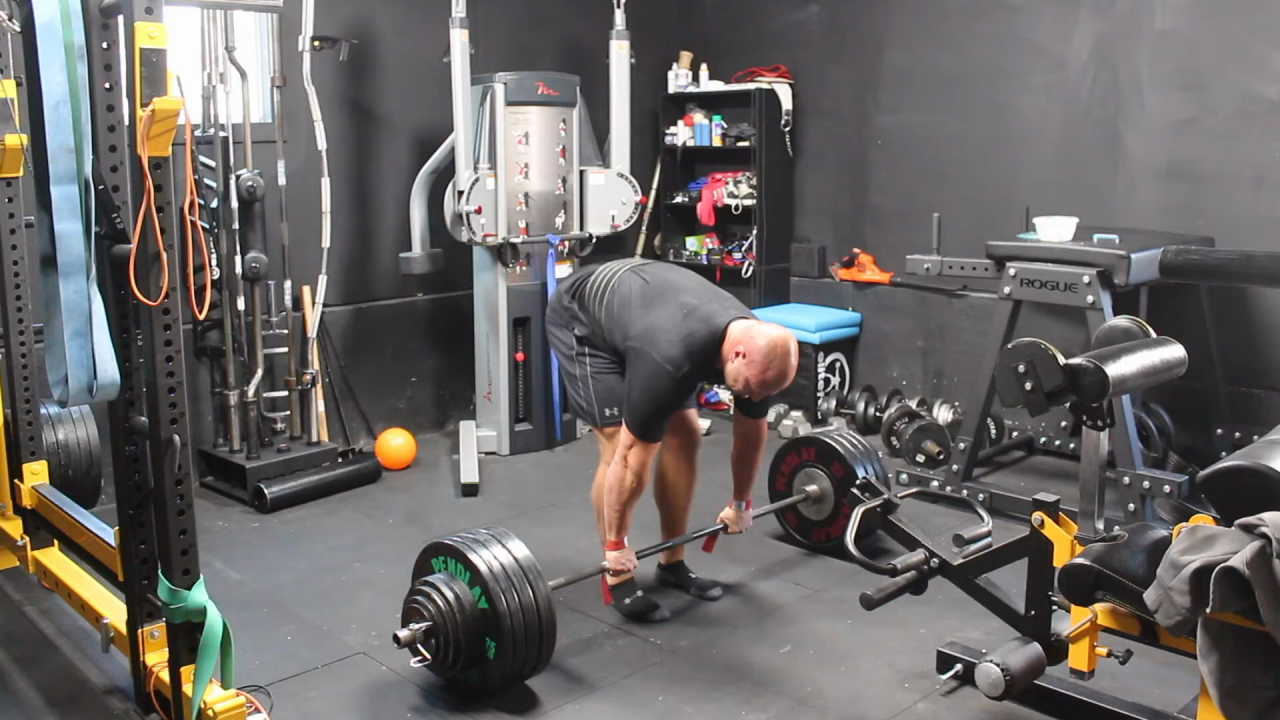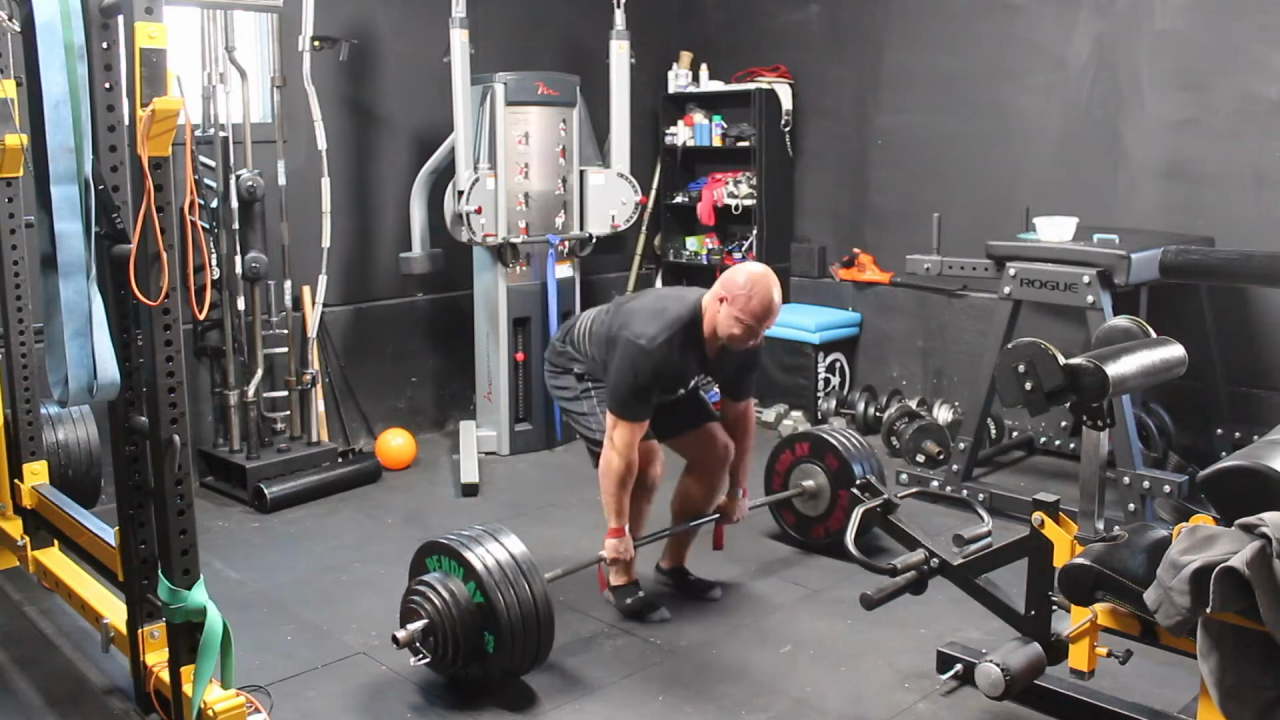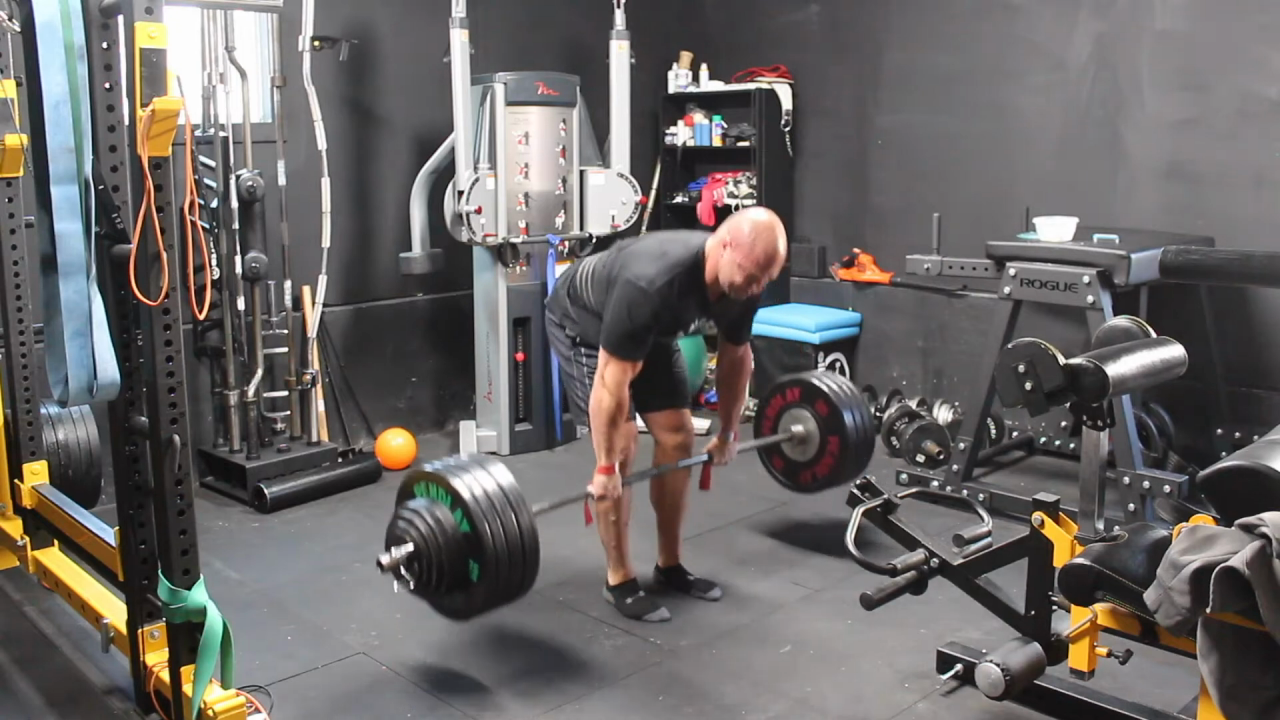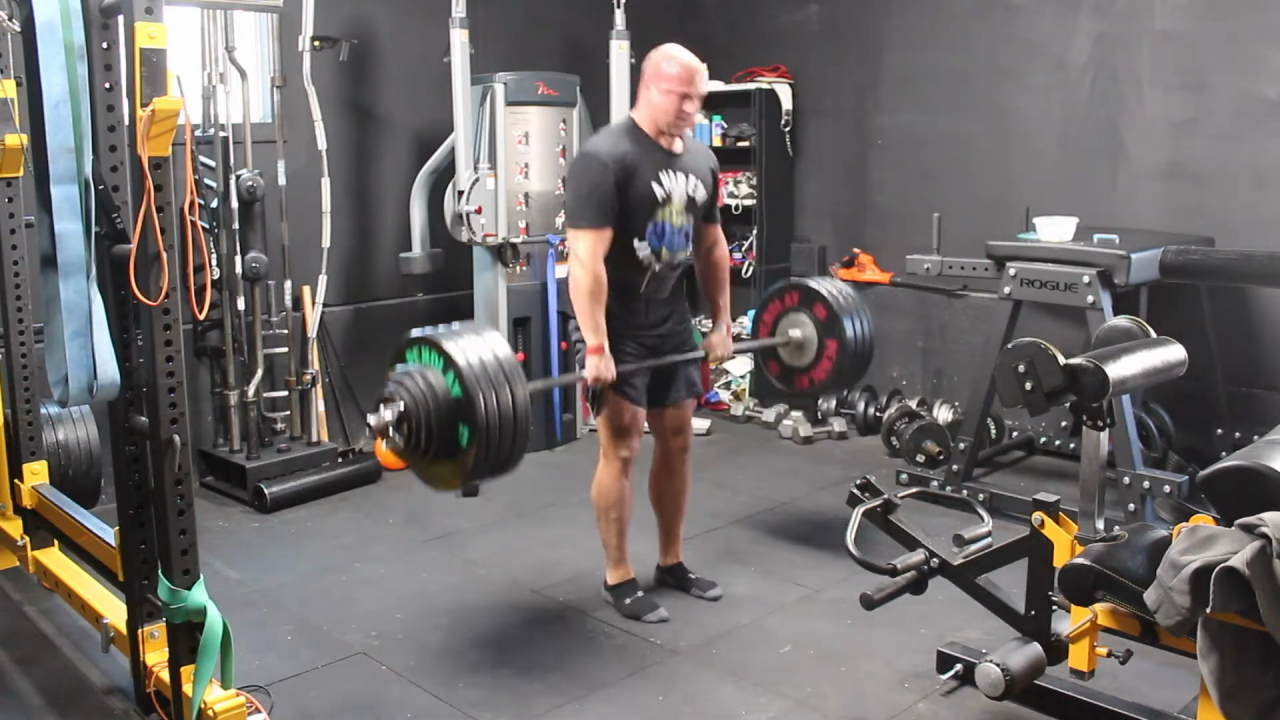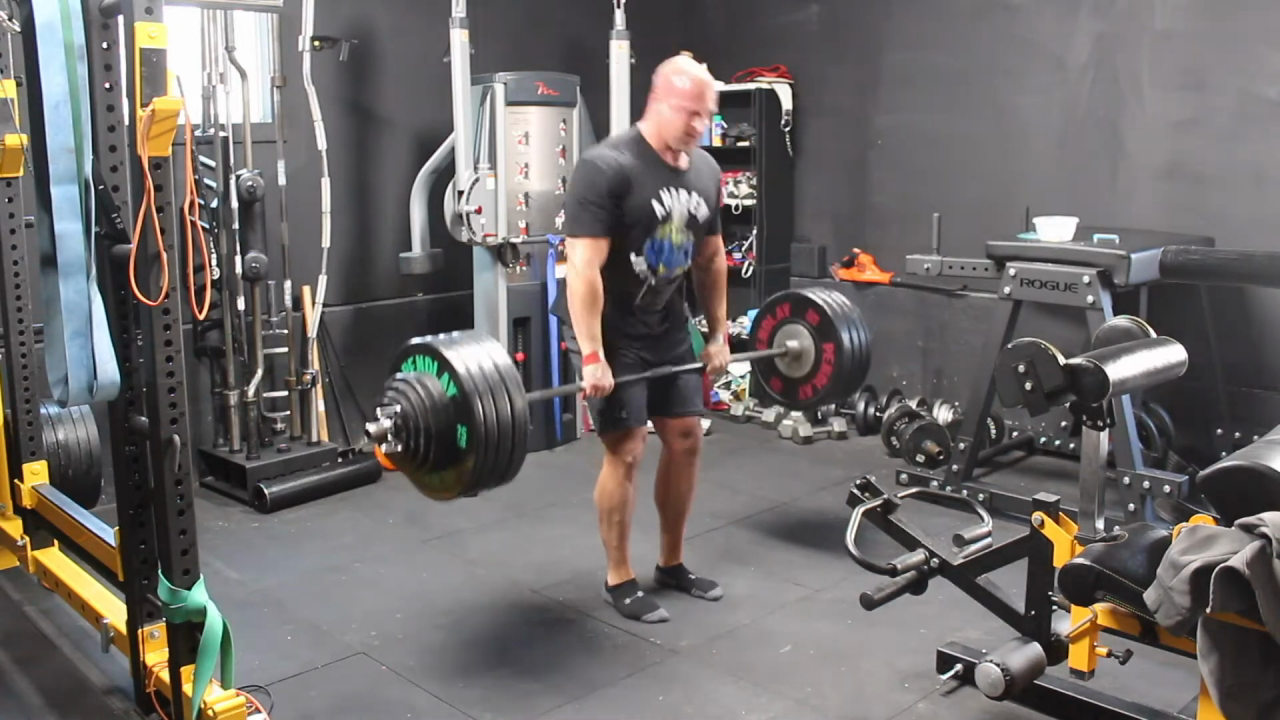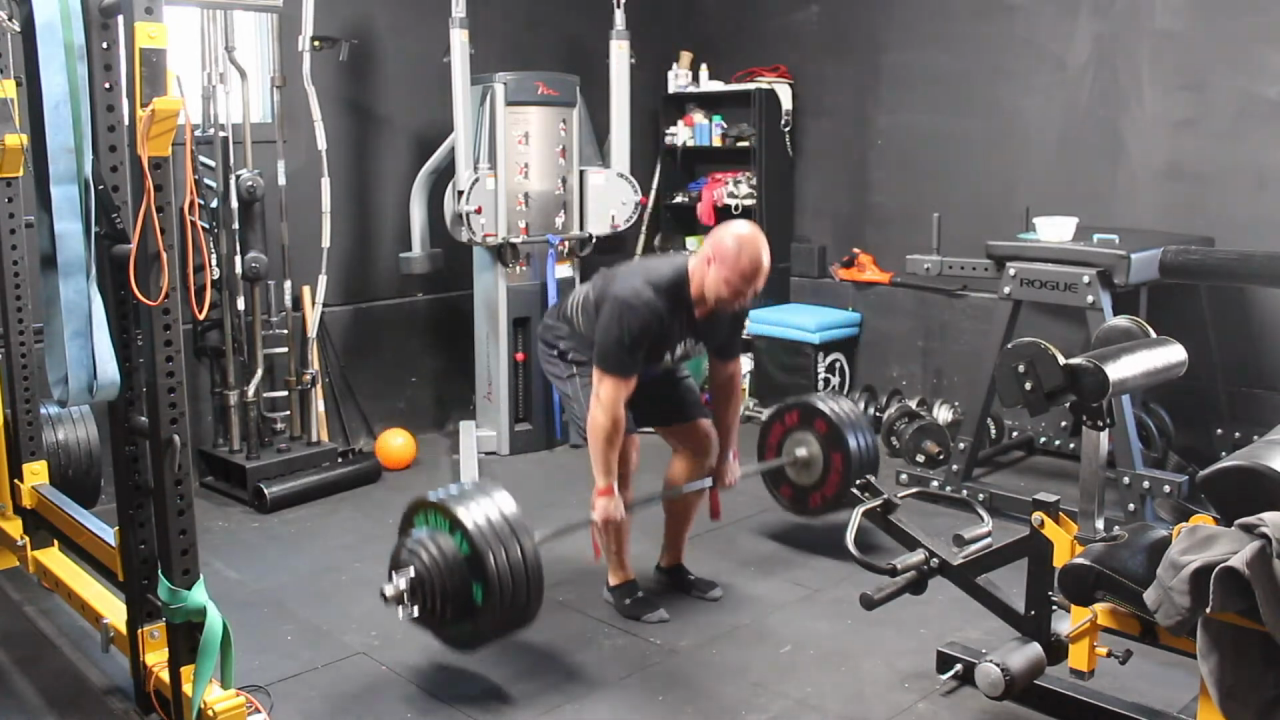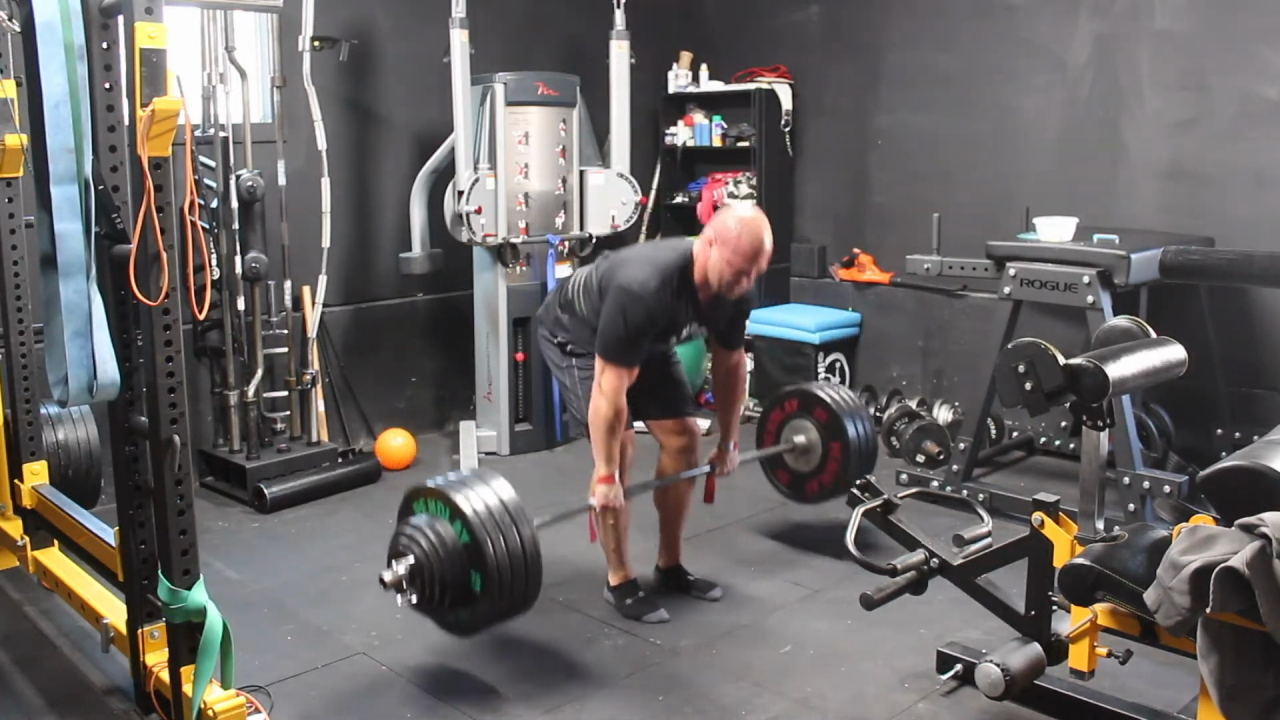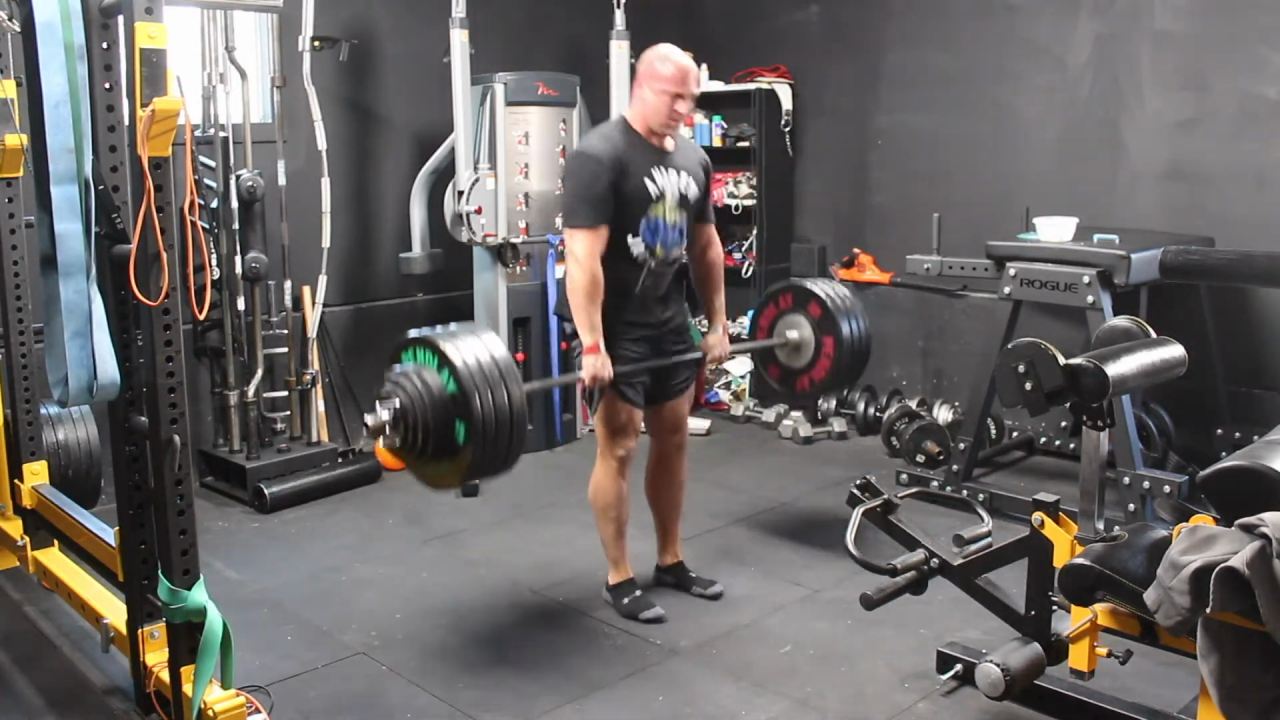
dt=0.5s
person 1, frame 1
left shoulder: (756, 347)
right shoulder: (668, 361)
left elbow: (751, 430)
right elbow: (632, 460)
left wrist: (741, 503)
right wrist: (615, 545)
right hip: (581, 320)
left knee: (685, 435)
right knee: (621, 446)
left ankle: (672, 562)
right ankle: (618, 579)
person 1, frame 2
left shoulder: (741, 340)
right shoulder: (650, 343)
left elbow: (739, 412)
right elbow: (621, 443)
left wrist: (737, 491)
right wrist: (616, 531)
right hip: (581, 369)
left knee: (718, 451)
right knee: (646, 464)
left ankle: (673, 565)
right ankle: (621, 579)
person 1, frame 3
left shoulder: (741, 288)
right shoulder: (650, 284)
left elbow: (735, 358)
right elbow: (613, 383)
left wrist: (728, 433)
right wrist: (605, 470)
left hip: (651, 337)
right hip: (584, 326)
left knee: (677, 438)
right knee: (622, 446)
left ankle: (670, 566)
right ankle: (620, 580)
person 1, frame 4
left shoulder: (700, 159)
right shoulder: (605, 156)
left elbow: (712, 245)
right elbow: (587, 260)
left wrist: (721, 323)
right wrist: (596, 349)
left hip: (670, 317)
right hip: (613, 320)
left knee: (676, 437)
right knee: (622, 444)
left ankle: (672, 563)
right ankle: (618, 579)
person 1, frame 5
left shoulder: (704, 171)
right shoulder: (606, 168)
left elbow: (711, 258)
right elbow: (584, 268)
left wrist: (717, 335)
right wrist: (592, 357)
left hip: (667, 328)
right hip: (610, 328)
left knee: (686, 440)
right knee: (624, 451)
left ankle: (672, 565)
right ankle: (619, 581)
person 1, frame 6
left shoulder: (730, 303)
right shoulder: (639, 301)
left elbow: (726, 376)
right elbow: (609, 402)
left wrist: (727, 453)
right wrist: (605, 492)
right hip: (575, 346)
left knee: (699, 440)
right knee: (622, 456)
left ankle: (671, 564)
right ankle: (620, 581)
person 1, frame 7
left shoulder: (734, 293)
right shoulder: (643, 288)
left elbow: (730, 365)
right elbow: (610, 392)
left wrist: (727, 443)
right wrist: (605, 480)
left hip: (647, 344)
right hip: (577, 334)
left knee: (683, 440)
right knee: (618, 453)
left ankle: (670, 567)
right ankle: (620, 582)
person 1, frame 8
left shoulder: (693, 158)
right shoulder: (599, 155)
left elbow: (707, 245)
right elbow: (583, 259)
left wrist: (717, 323)
right wrist: (592, 348)
left hip: (666, 314)
right hip: (610, 317)
left knee: (672, 437)
right knee: (618, 443)
left ankle: (671, 562)
right ankle: (619, 580)
